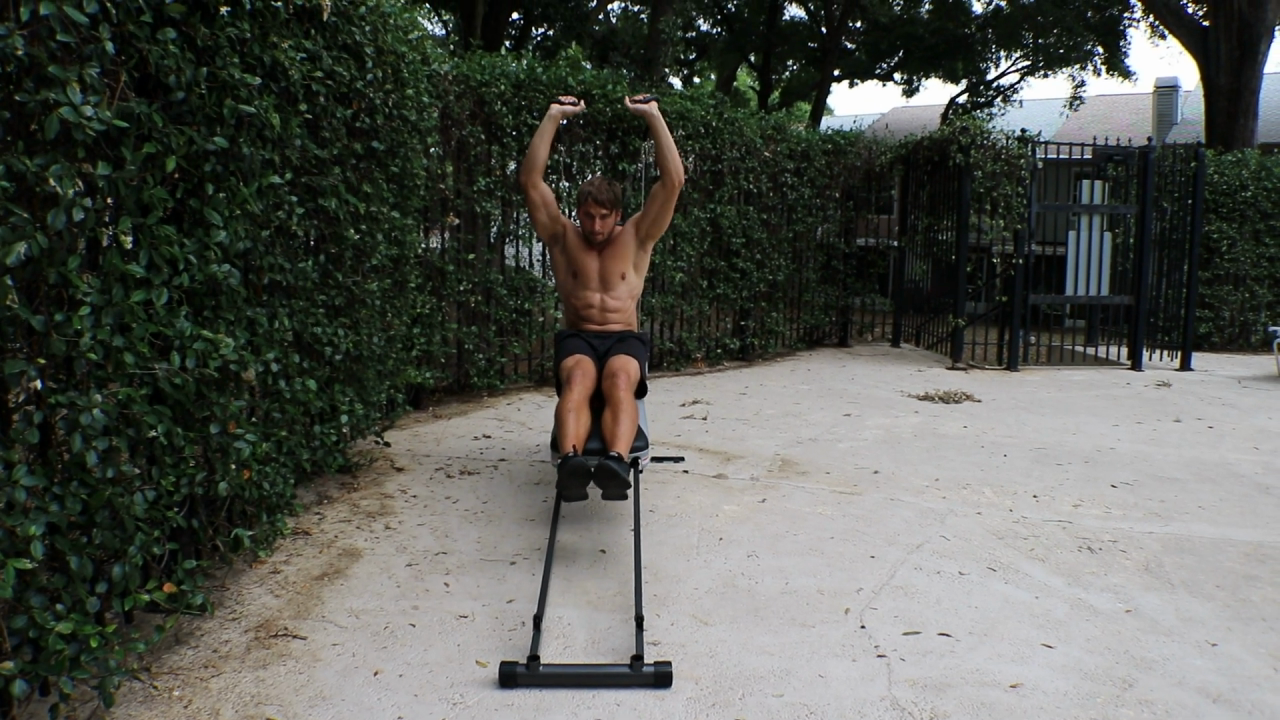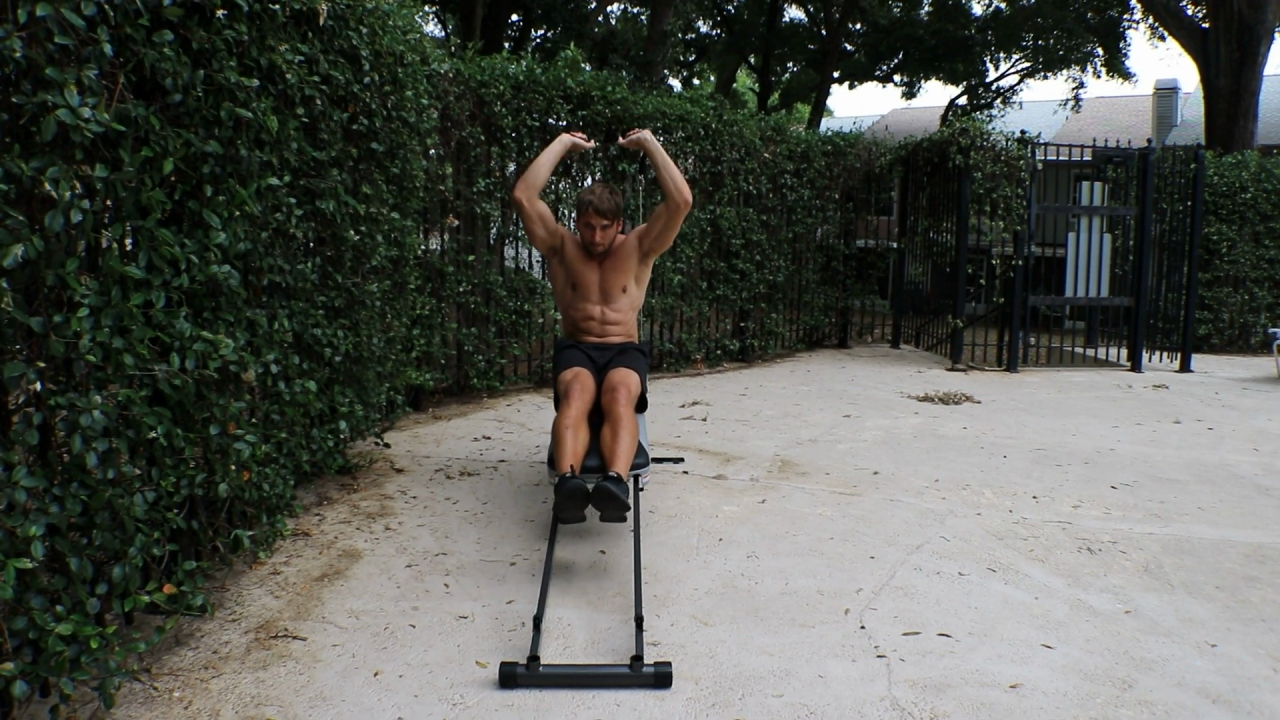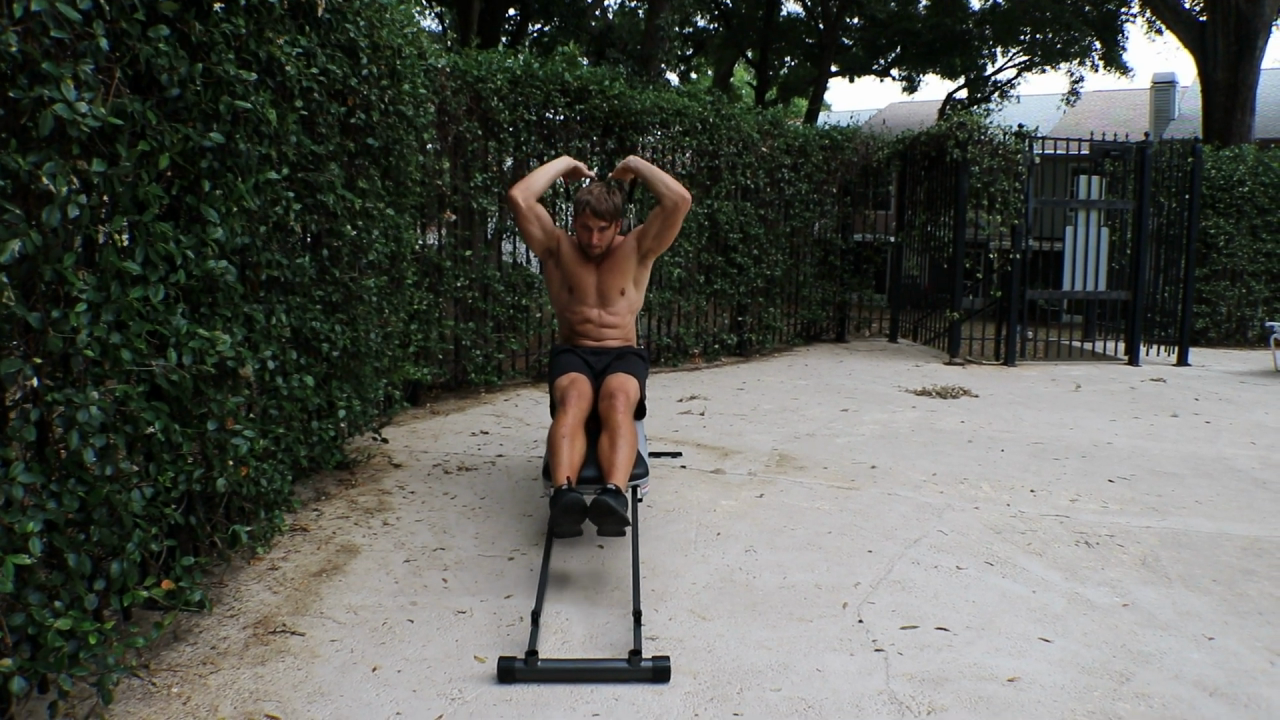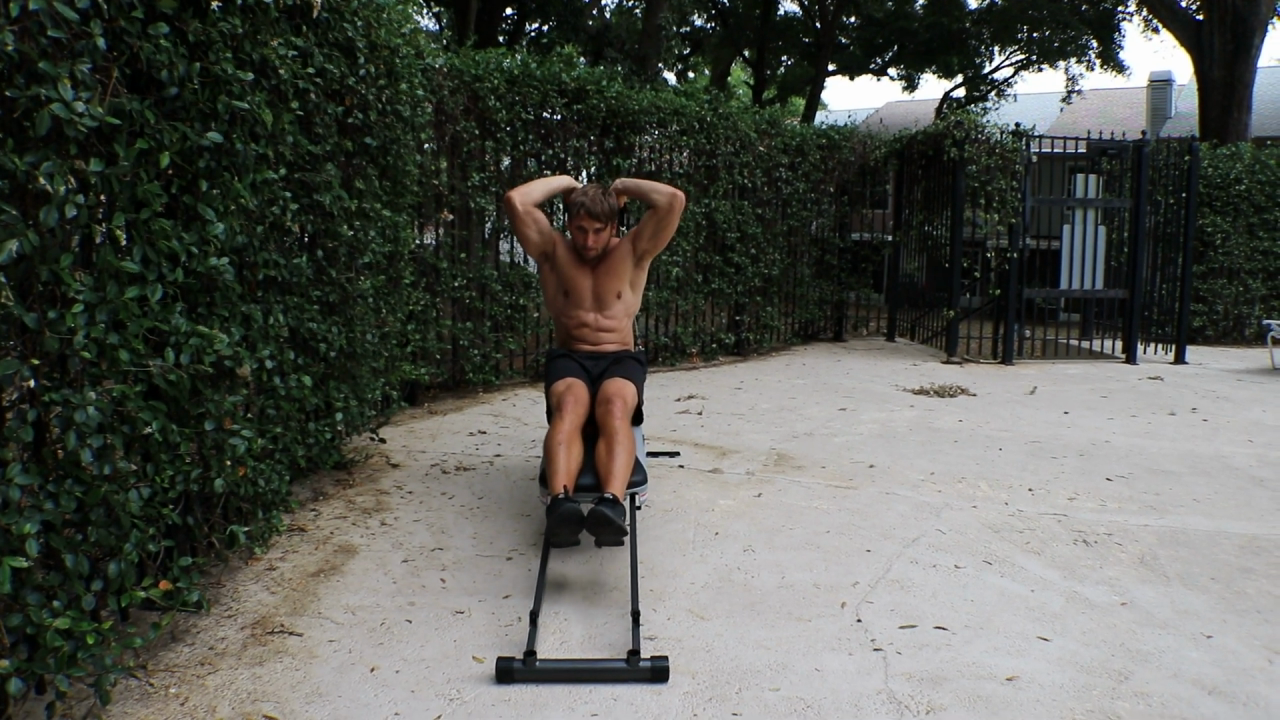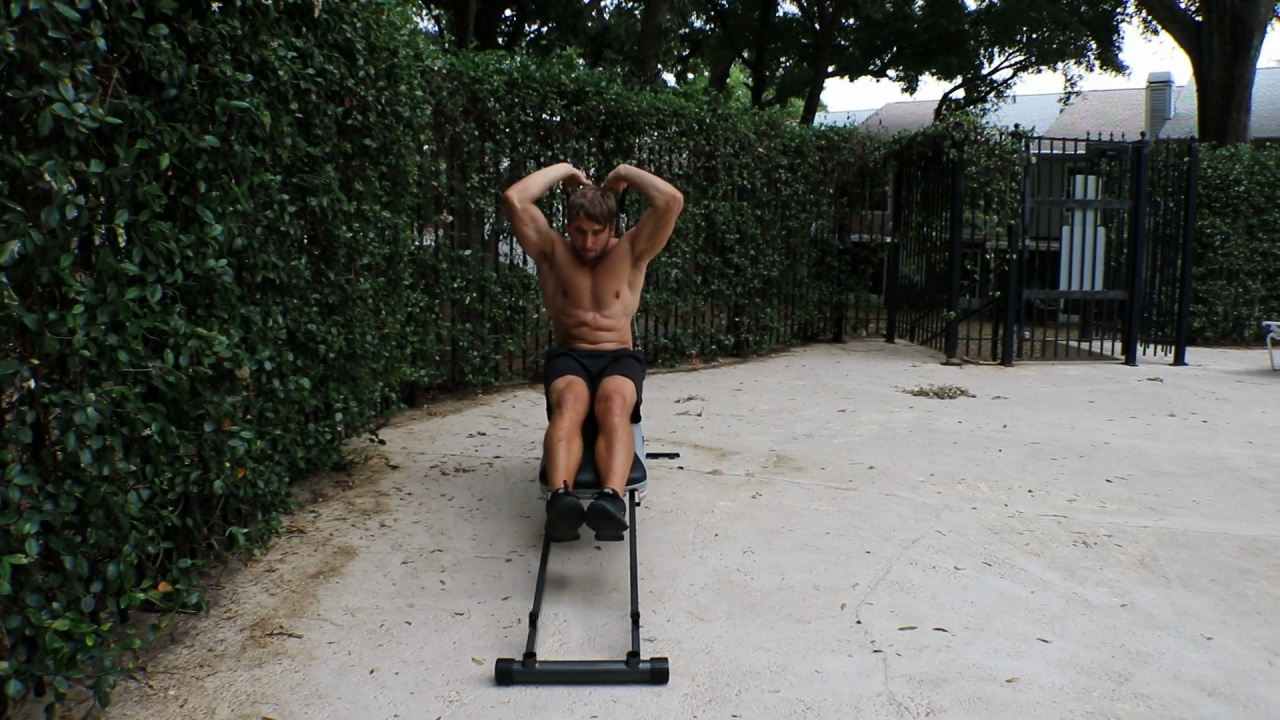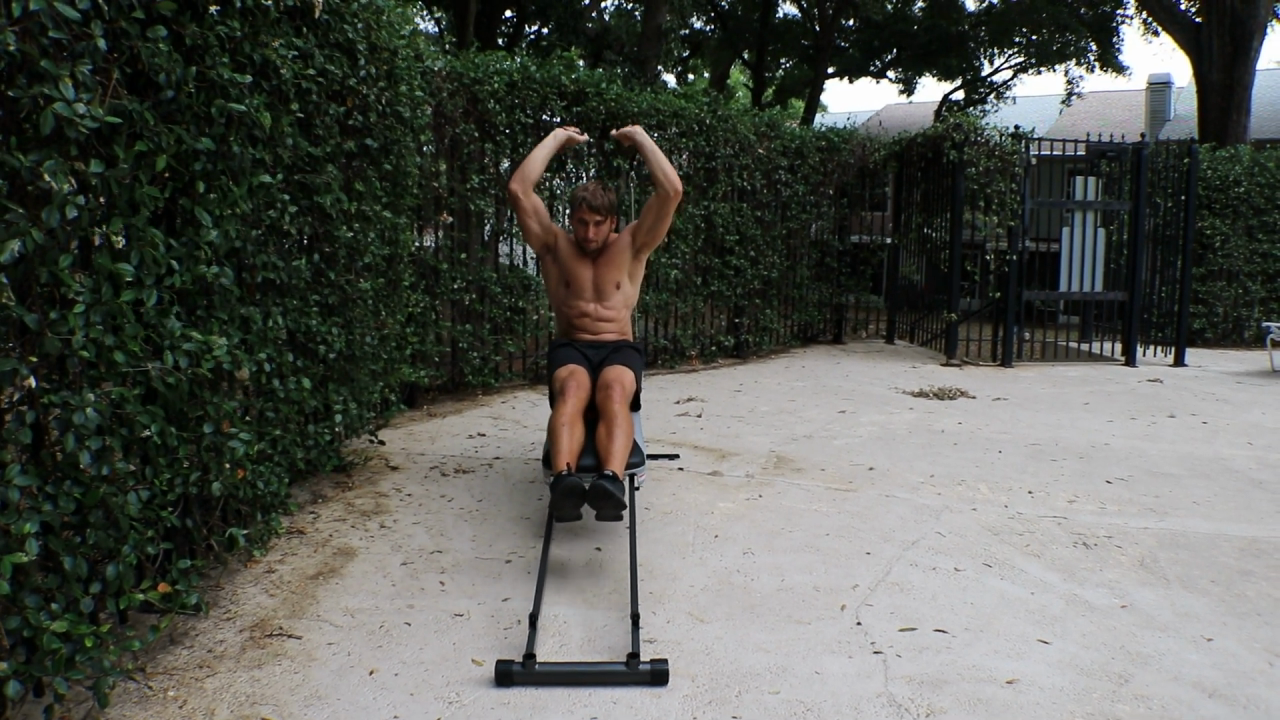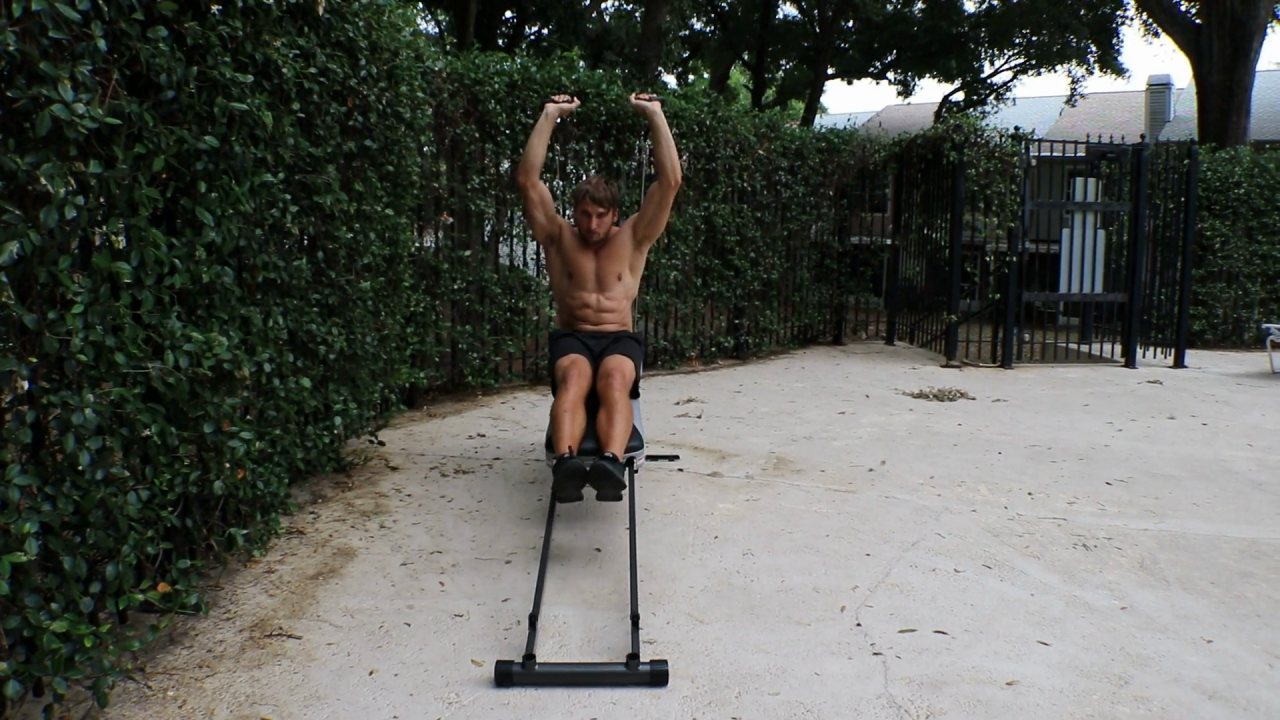
dt=0.3s
person 1, frame 1
left shoulder: (636, 238)
right shoulder: (562, 238)
left elbow: (672, 182)
right elbow: (531, 181)
left wrist: (653, 116)
right wrist: (553, 116)
left hip: (625, 339)
right hip: (577, 338)
left knee: (619, 378)
right knee: (578, 377)
left ankle: (616, 463)
right ankle: (570, 462)
person 1, frame 2
left shoulder: (639, 248)
right shoulder: (561, 246)
left elbow: (681, 201)
right elbow: (522, 197)
left wrist: (649, 142)
right wrist: (563, 143)
left hip: (625, 351)
right hip: (576, 350)
left knee: (619, 394)
right knee: (576, 393)
left ankle: (615, 483)
right ankle: (567, 482)
person 1, frame 3
left shoulder: (637, 249)
right shoulder: (557, 247)
left elbow: (680, 200)
right elbow: (517, 199)
left wrist: (635, 165)
right wrist: (565, 163)
left hip: (623, 354)
right hip: (572, 353)
left knee: (617, 400)
right knee: (572, 400)
left ankle: (614, 495)
right ankle: (563, 494)
person 1, frame 4
left shoulder: (633, 251)
right shoulder: (553, 250)
left elbow: (673, 200)
right elbow: (514, 201)
left wrist: (623, 186)
right wrist: (565, 183)
left hip: (621, 359)
right hip: (568, 358)
left knee: (614, 408)
right knee: (569, 406)
left ankle: (612, 505)
right ankle: (560, 503)
person 1, frame 5
left shoulder: (631, 251)
right shoulder: (551, 250)
left elbow: (672, 201)
right elbow: (513, 199)
left wrist: (625, 173)
right wrist: (564, 171)
left hip: (620, 358)
right hip: (568, 357)
left knee: (613, 405)
right knee: (569, 403)
left ankle: (611, 499)
right ankle: (560, 498)
person 1, frame 6
left shoulder: (631, 246)
right shoulder: (555, 245)
left elbow: (672, 192)
right elbow: (518, 191)
left wrist: (639, 139)
right wrist: (557, 138)
left hip: (620, 348)
right hip: (570, 347)
left knee: (612, 392)
right knee: (572, 390)
left ankle: (611, 482)
right ankle: (563, 481)
person 1, frame 7
left shoulder: (633, 238)
right shoulder: (558, 237)
left elbow: (670, 181)
right elbow: (527, 180)
left wrist: (655, 115)
right wrist: (550, 115)
left hip: (621, 339)
right hip: (571, 338)
left knee: (614, 379)
right knee: (574, 378)
left ankle: (612, 463)
right ankle: (565, 463)
